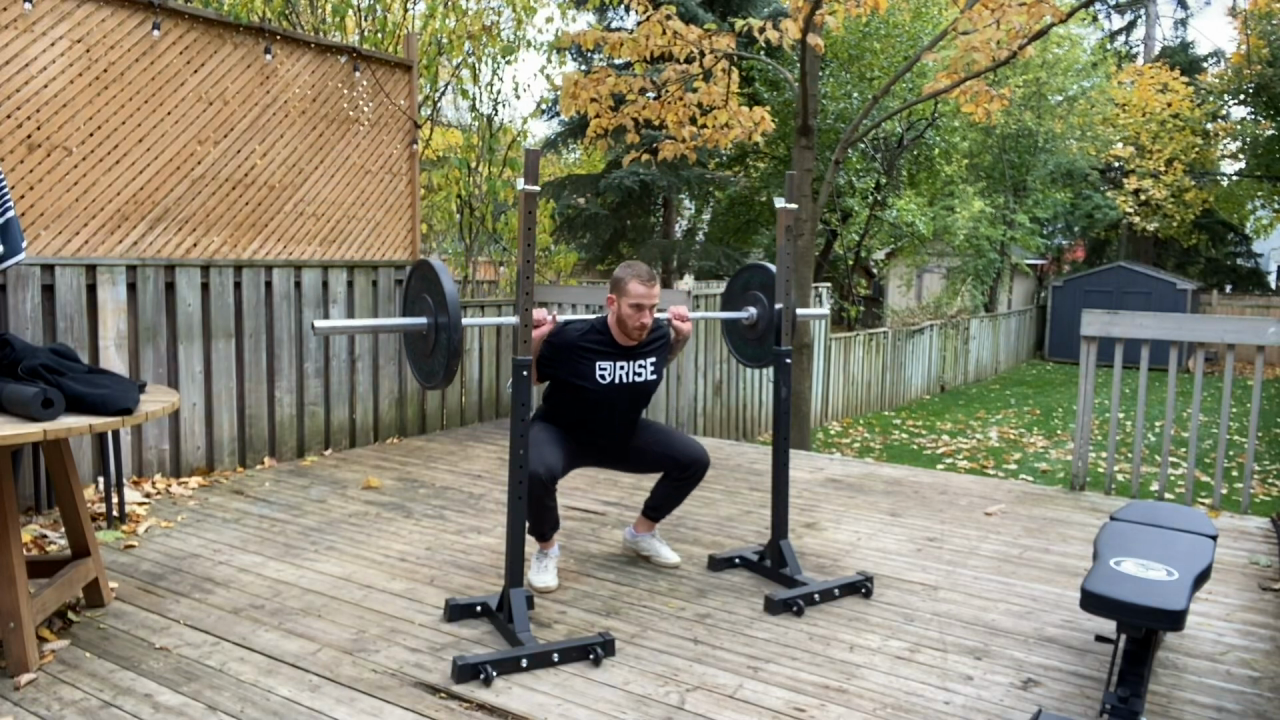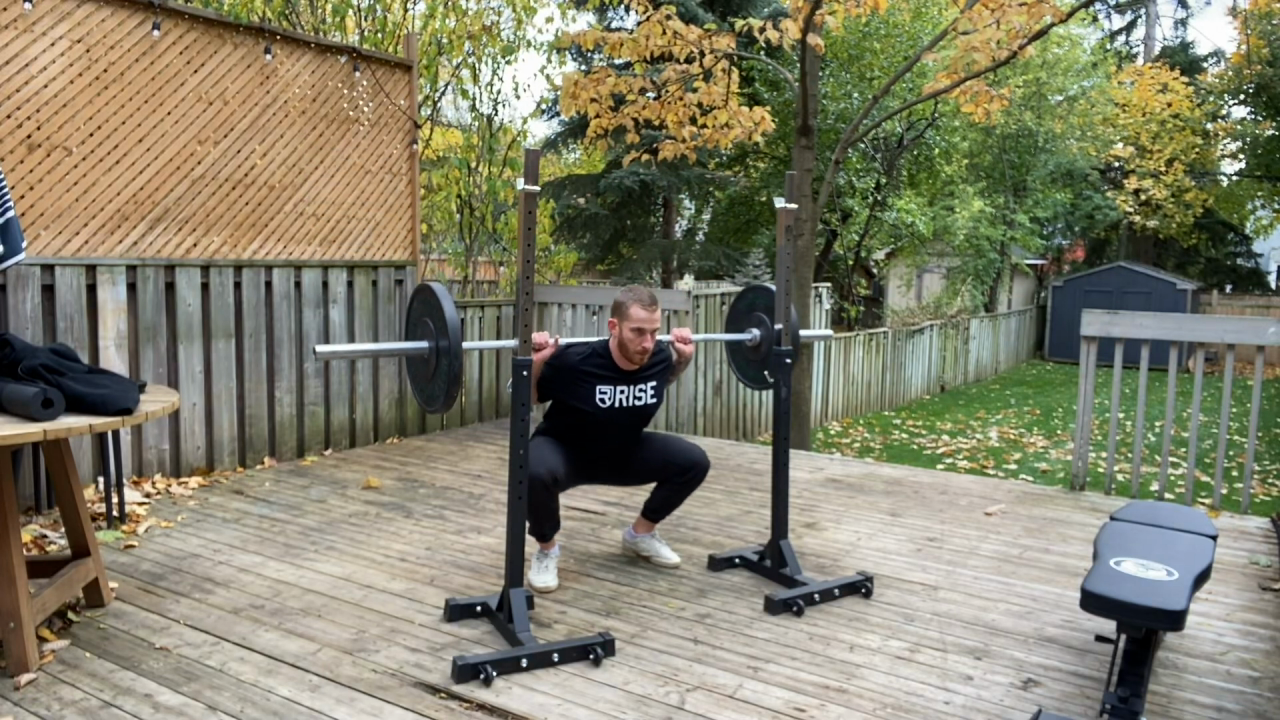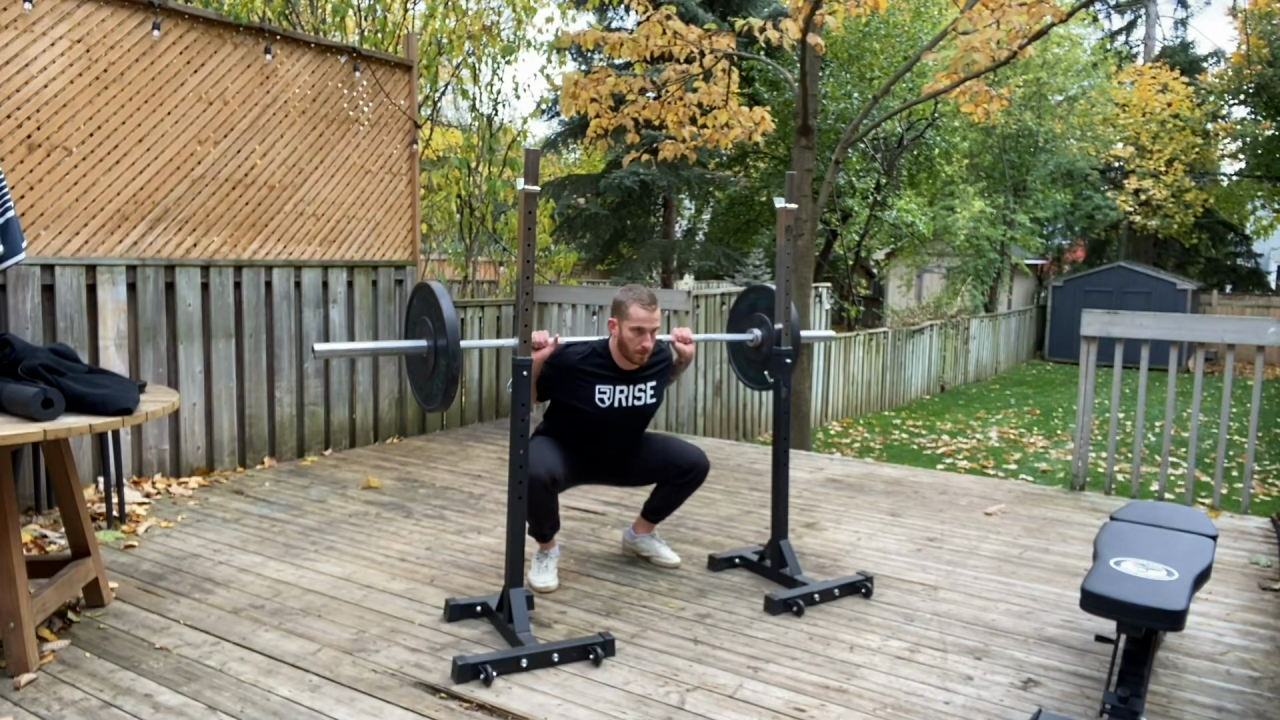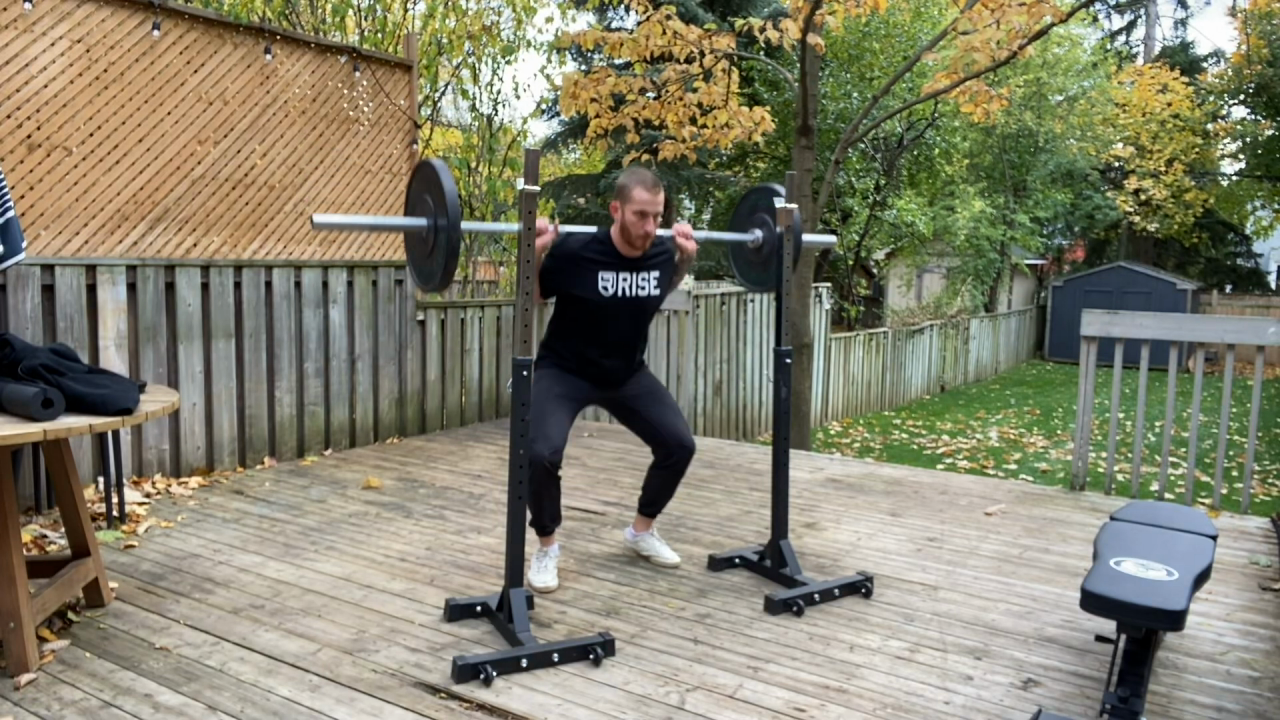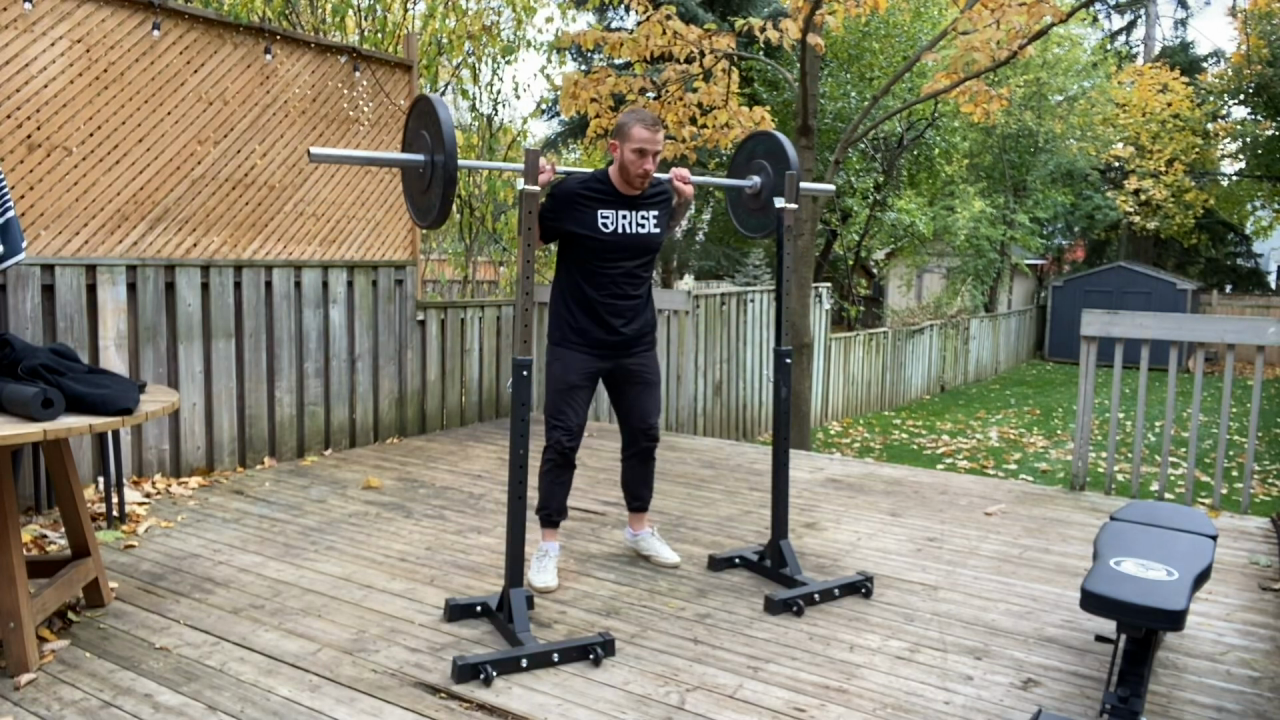
dt=0.5s
person 1, frame 1
left shoulder: (658, 335)
right shoulder: (573, 339)
left wrist: (682, 335)
right wrist: (534, 341)
left hip: (623, 434)
right hip: (561, 432)
left knee: (693, 458)
right knee: (537, 471)
left ankle: (641, 532)
right ankle: (546, 550)
person 1, frame 2
left shoulder: (659, 357)
right shoulder: (574, 362)
left wrist: (683, 357)
right wrist: (535, 363)
left hip: (624, 453)
right hip: (564, 450)
left knee: (693, 462)
right knee: (537, 472)
left ankle: (640, 533)
right ankle: (546, 550)
person 1, frame 3
left shoulder: (658, 358)
right shoulder: (573, 362)
left wrist: (684, 356)
right wrist: (535, 363)
left hip: (624, 454)
right hip: (564, 450)
left knee: (693, 463)
right knee: (537, 473)
left ankle: (640, 533)
right ankle: (546, 550)
person 1, frame 4
left shoulder: (662, 252)
right shoulder: (575, 251)
right elbow: (529, 297)
left wrist: (686, 256)
right wrist: (535, 253)
left hip: (627, 373)
right hip: (564, 371)
left knee: (679, 445)
right knee: (544, 454)
left ankle: (641, 532)
right ankle: (546, 548)
person 1, frame 5
left shoulder: (660, 194)
right shoulder: (575, 192)
left wrist: (683, 200)
left hip: (636, 343)
right hip: (576, 342)
left knee: (643, 438)
right knee: (563, 443)
left ankle: (639, 529)
right ankle: (548, 546)
